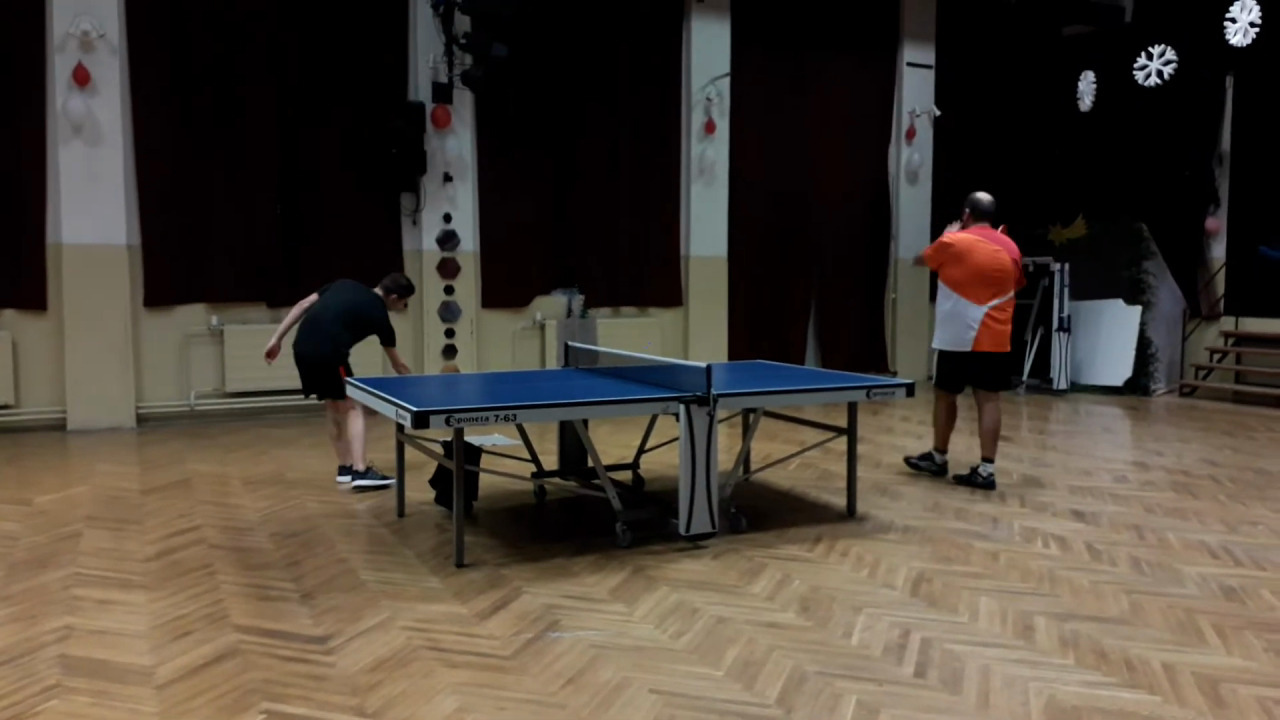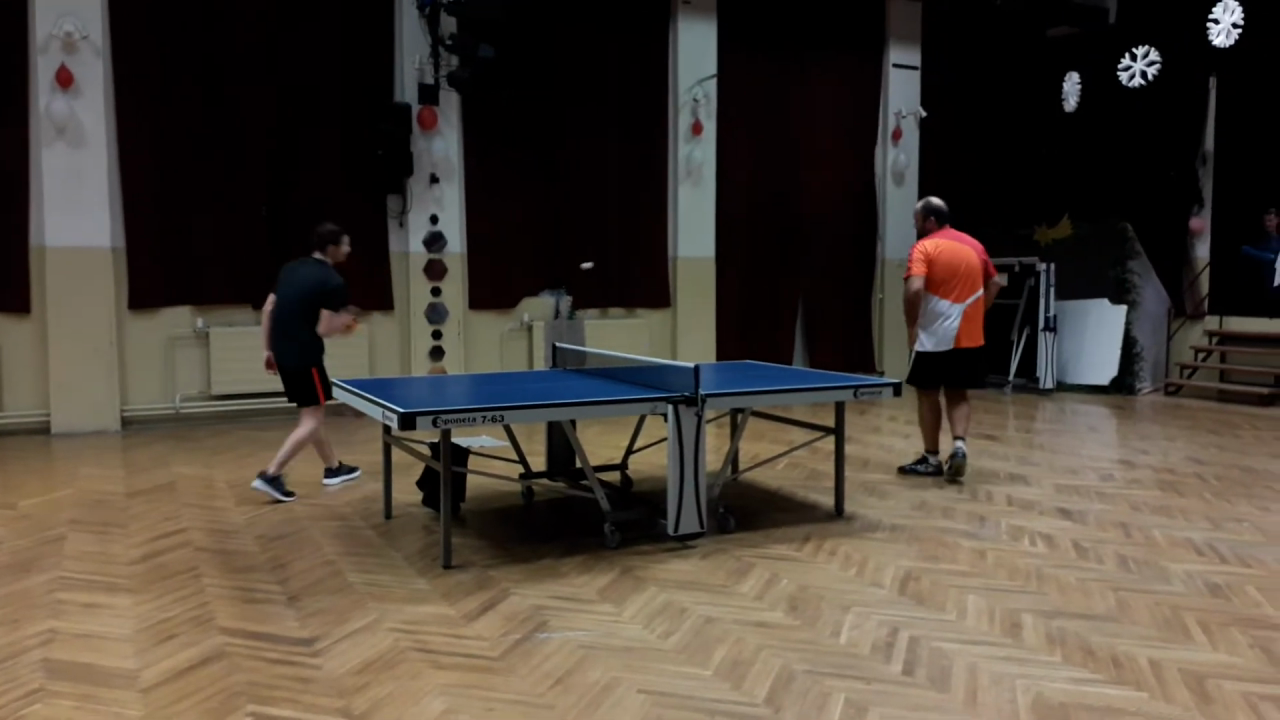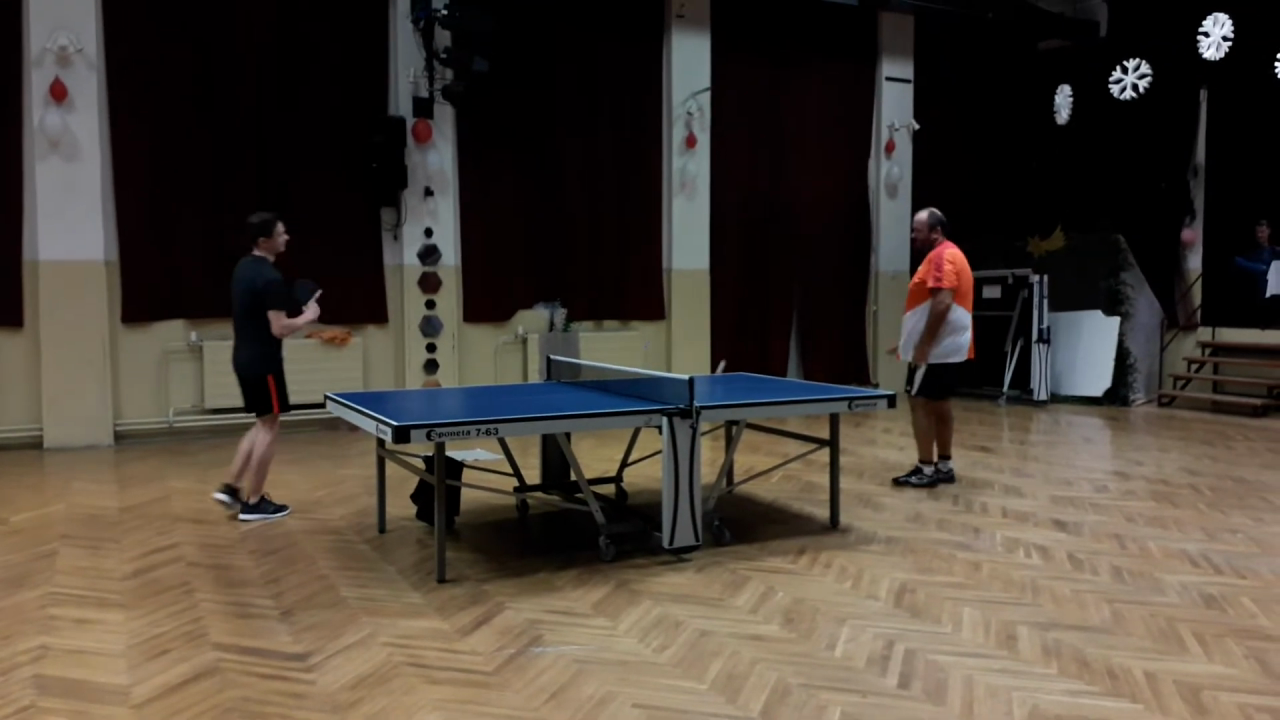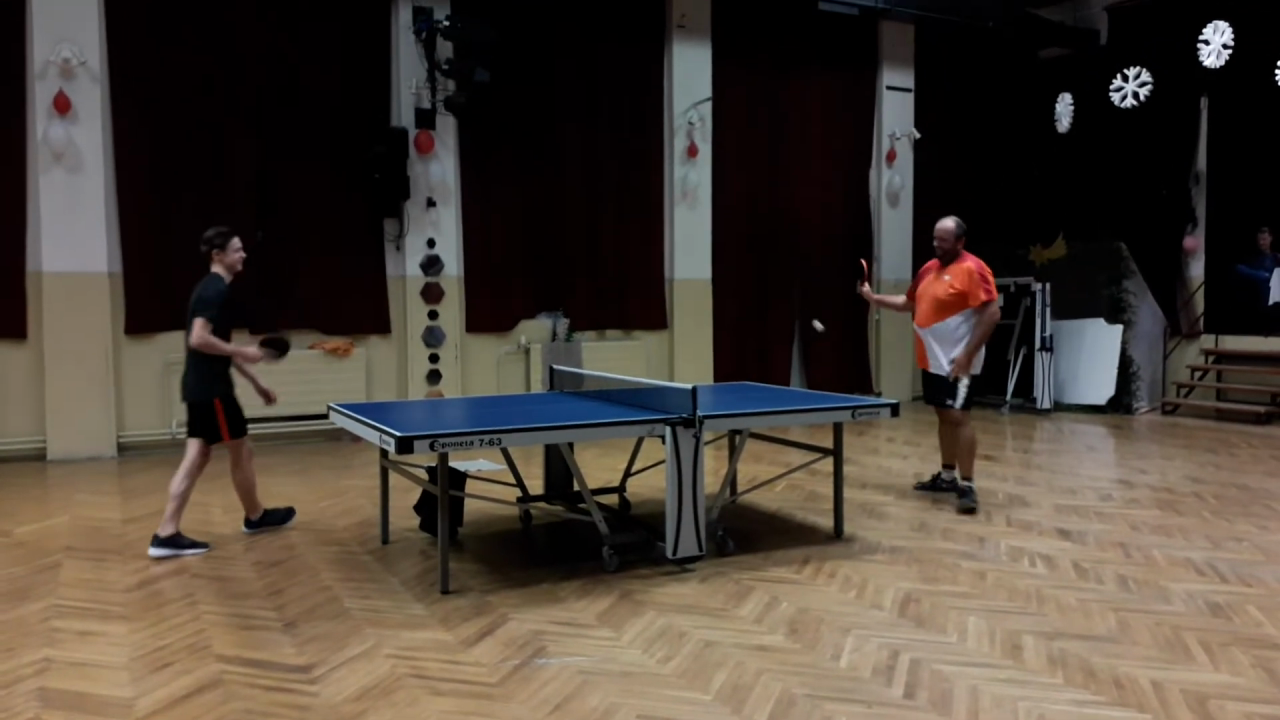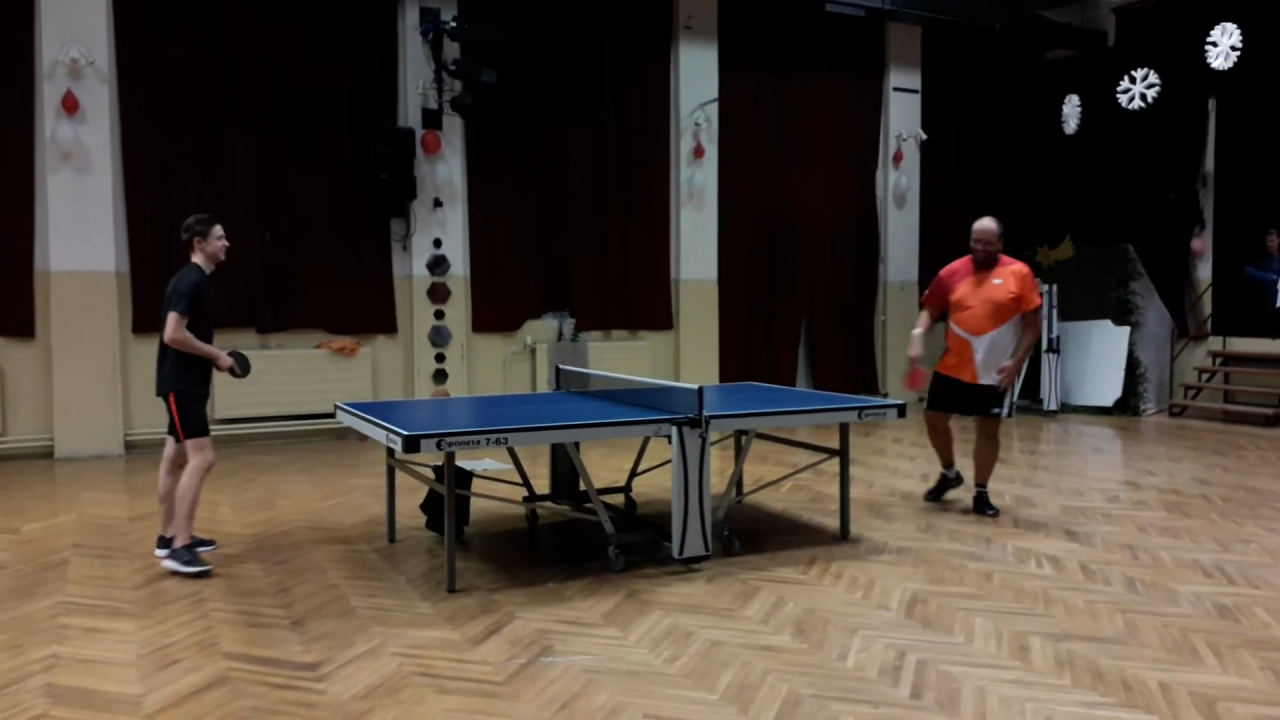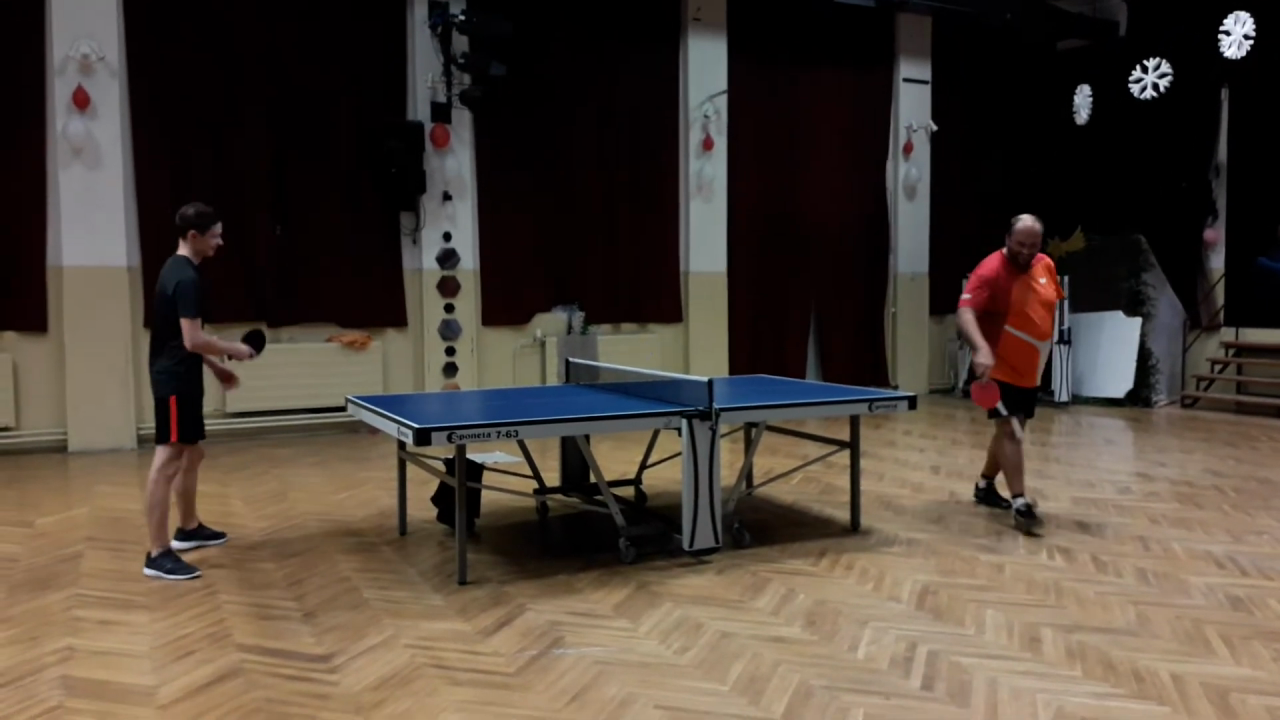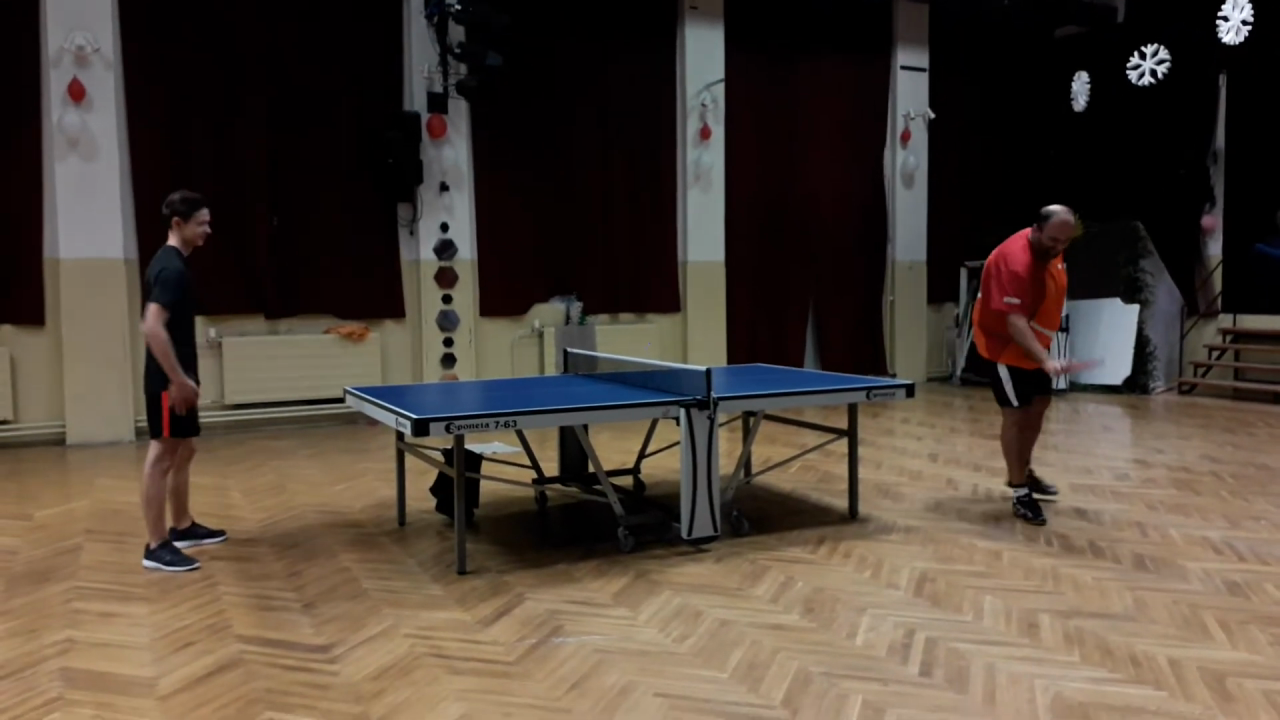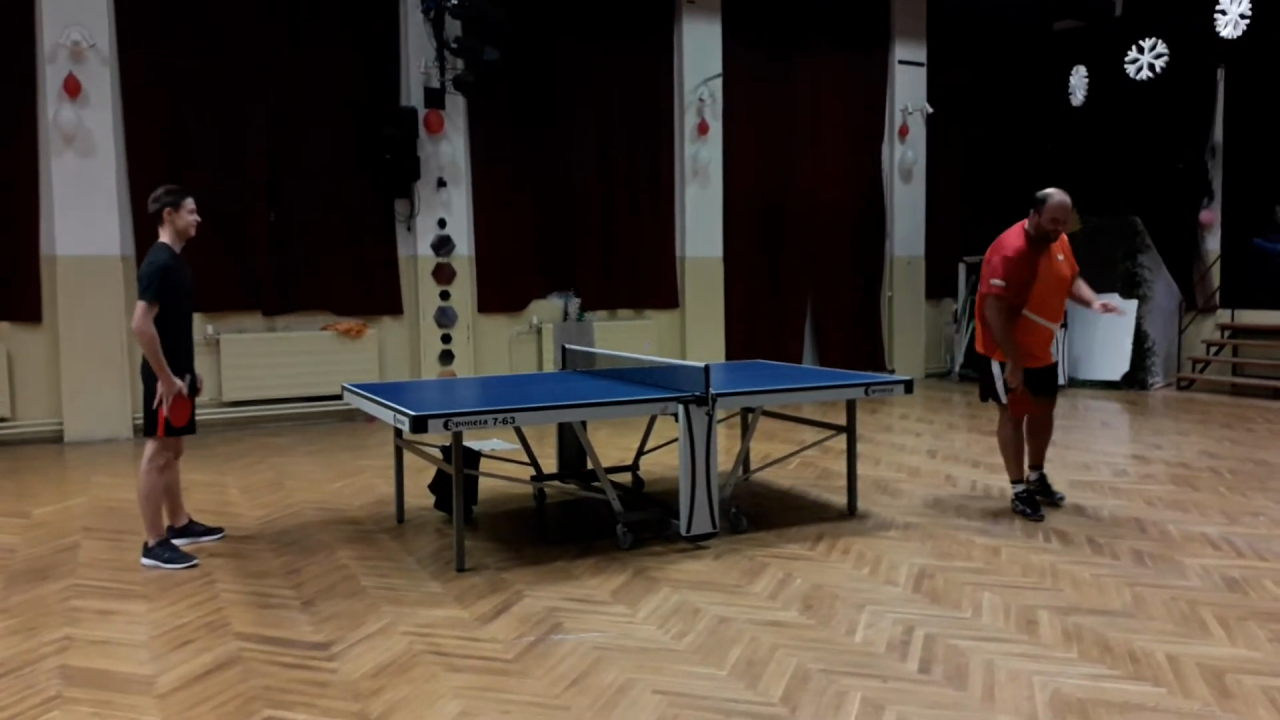
dt=0.4s
person 1, frame 1
left shoulder: (344, 285)
right shoulder: (379, 316)
left elbow: (304, 305)
right elbow: (397, 364)
left wrist: (277, 339)
left hip: (303, 349)
right hip: (329, 354)
left knee: (334, 407)
right knee: (353, 408)
left ankle: (346, 466)
right ankle: (361, 470)
person 1, frame 2
left shoulder: (291, 268)
right shoulder: (333, 282)
left elbow: (268, 309)
right elbow: (324, 330)
left wrist: (269, 349)
right wrist: (342, 321)
left hip: (282, 353)
right hip: (304, 355)
left knee: (310, 413)
right knee: (314, 418)
left ankle: (333, 467)
right ankle: (270, 474)
person 1, frame 3
left shoulder: (243, 268)
right shoulder: (270, 278)
right elbow: (280, 329)
right wrist: (308, 316)
left hip: (244, 359)
right hip: (263, 362)
left knee: (260, 426)
right knee: (268, 429)
left ankle: (233, 487)
right ankle: (252, 502)
person 1, frame 4
left shoulder: (210, 288)
right shoulder: (216, 290)
right elbow: (198, 339)
left wrist: (256, 383)
right wrist: (245, 352)
left hip: (199, 386)
right hip: (211, 388)
left knee: (195, 458)
right knee: (240, 452)
left ankle: (166, 534)
right ankle: (255, 516)
person 1, frame 5
left shoulder: (196, 280)
right shoulder: (191, 280)
right elbow: (173, 335)
right wrist: (216, 355)
left hip: (185, 383)
right hip: (183, 385)
left knee: (176, 457)
right knee: (202, 458)
left ankle: (170, 535)
right ankle: (180, 546)
person 1, frame 6
left shoulder: (176, 270)
right shoulder: (186, 279)
right elbow: (193, 340)
left wrist: (215, 366)
right wrist: (232, 350)
left hip: (180, 380)
right hip: (175, 384)
left knee: (192, 455)
right knee: (168, 463)
left ankle: (189, 528)
right ankle: (158, 553)
person 1, frame 7
left shoulder: (171, 263)
right shoulder: (171, 269)
right elbow: (152, 328)
right wrist: (177, 379)
left hip: (176, 378)
right hip: (168, 381)
left knee: (183, 452)
right knee: (162, 457)
left ankle: (182, 527)
right ankle: (157, 546)
person 1, frame 8
left shoulder: (174, 261)
right shoulder: (159, 263)
right elbow: (141, 325)
left wrist: (187, 374)
right wrist: (165, 376)
left hip: (178, 376)
right hip: (166, 379)
left knee: (173, 451)
right knee: (158, 454)
left ankle: (179, 524)
right ankle: (155, 543)
person 2, frame 1
left shoulder: (953, 242)
right shoulder: (1010, 248)
left elbow: (921, 259)
right elbow: (1018, 285)
left hip: (957, 338)
right hip: (996, 339)
left knee: (945, 396)
right knee: (988, 401)
left ankle: (938, 458)
right ankle: (986, 470)
person 2, frame 2
left shoulder: (924, 247)
right shoulder: (973, 246)
left elbow: (914, 290)
right elbow: (994, 283)
left wrist: (912, 326)
left hip: (933, 337)
right hip: (968, 337)
left knee: (927, 396)
right knee: (958, 396)
left ankle: (932, 460)
right ankle: (959, 446)
person 2, frame 3
left shoulder: (940, 256)
right shoulder: (950, 254)
left elbow: (943, 303)
left wrist: (923, 345)
right wrist: (925, 341)
left hip: (938, 350)
right hip: (952, 349)
left knee: (921, 404)
right knee: (939, 405)
left ankle: (926, 470)
right ankle: (944, 465)
person 2, frame 4
left shoulder: (973, 269)
right shoulder: (929, 268)
left elbow: (991, 314)
right elbow: (909, 301)
left wrist: (967, 355)
right wrist: (875, 297)
left hip: (956, 362)
right hip: (934, 359)
left knee: (957, 418)
right knee: (944, 416)
left ankle: (966, 487)
right ankle: (947, 475)
person 2, frame 5
left shoulder: (1019, 274)
right shoulder: (951, 273)
left elbow: (1033, 322)
right elbow: (929, 311)
left wrist: (1016, 362)
right wrist: (917, 337)
left hip: (995, 370)
right hip: (953, 366)
left knee: (988, 429)
right knee: (934, 418)
left ankle: (981, 493)
right ankle: (949, 473)
person 2, frame 6
left shoulder: (1046, 266)
right shoulder: (990, 272)
left elbow: (1052, 312)
right elbow: (965, 314)
left wrist: (1045, 351)
right wrist: (981, 349)
left hip: (1031, 368)
right hip: (999, 368)
left knee: (1011, 428)
right knee: (1009, 429)
left ankle: (985, 485)
right ankle: (1019, 504)
person 2, frame 7
left shoulder: (1051, 250)
right shoulder: (1015, 262)
right elbow: (1014, 322)
right wrist: (1047, 359)
left hip: (1034, 348)
right hip: (1006, 347)
left knee: (1038, 405)
right knee: (1017, 416)
left ankle: (1023, 472)
right ankle: (1021, 494)
person 2, frame 8
left shoulder: (1060, 242)
right shoulder: (1011, 251)
left elbow: (1071, 280)
right elbow: (994, 309)
left wrist: (1093, 301)
right wrist: (1011, 362)
left hip: (1042, 348)
right hip: (1008, 348)
left knee: (1043, 409)
right knee: (1012, 414)
left ankle: (1035, 476)
right ankle: (1019, 490)
